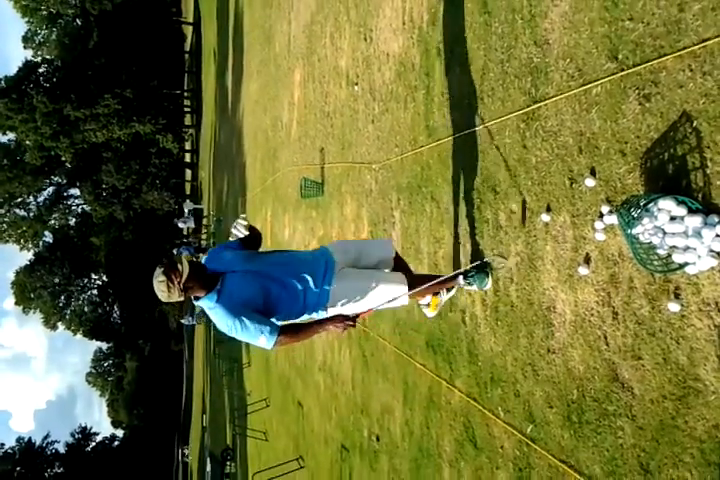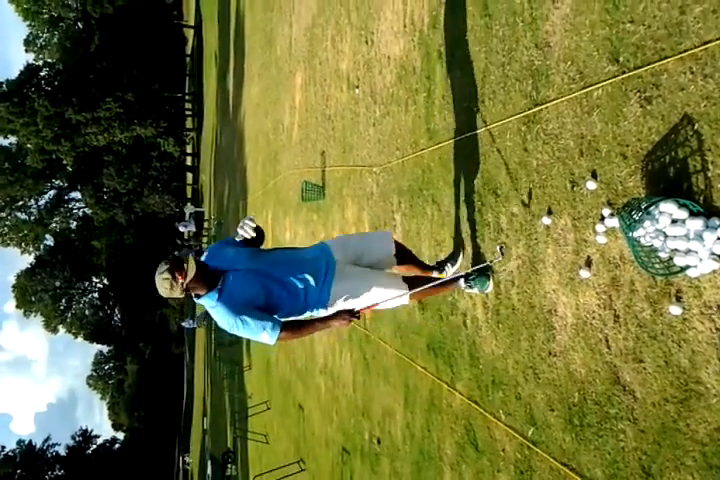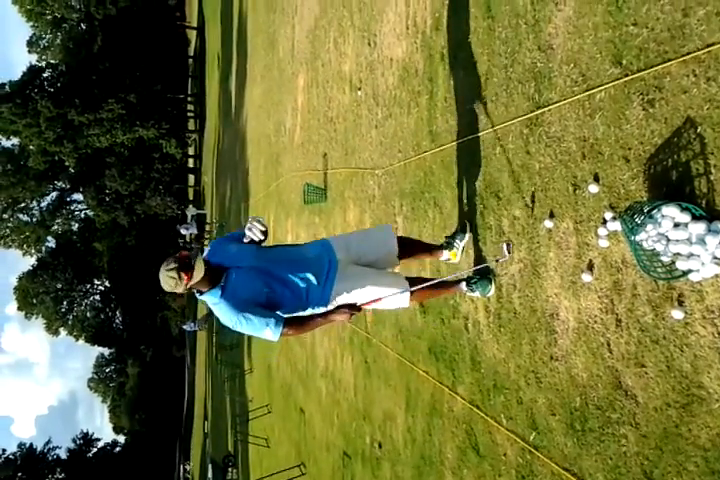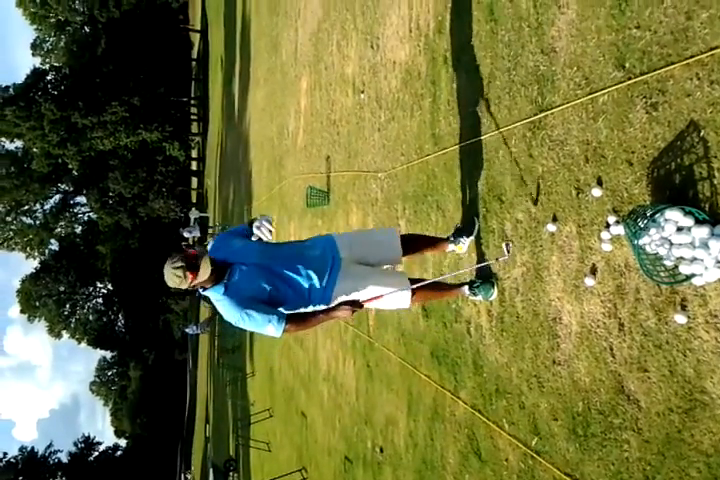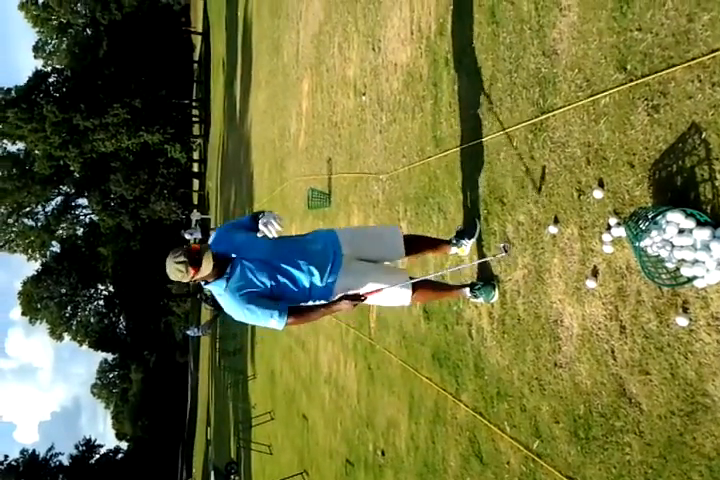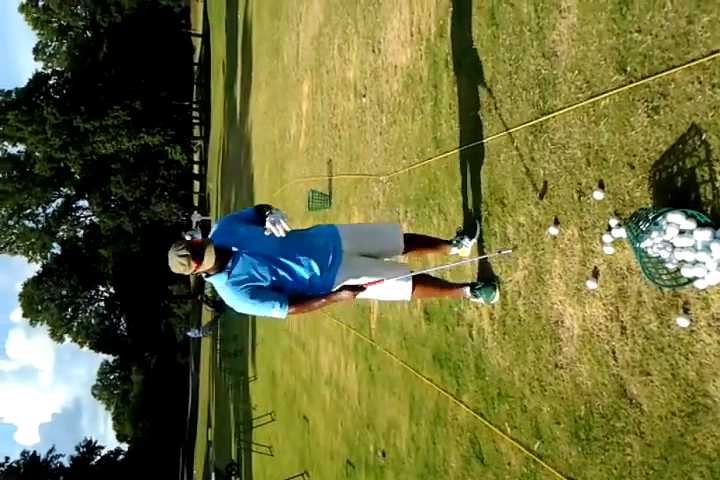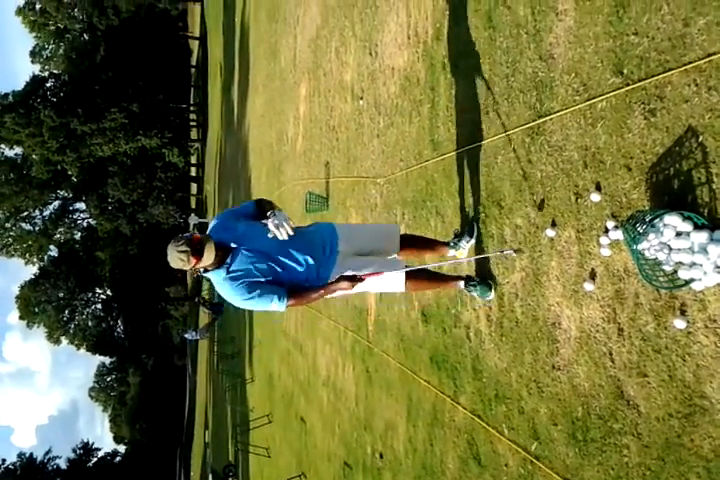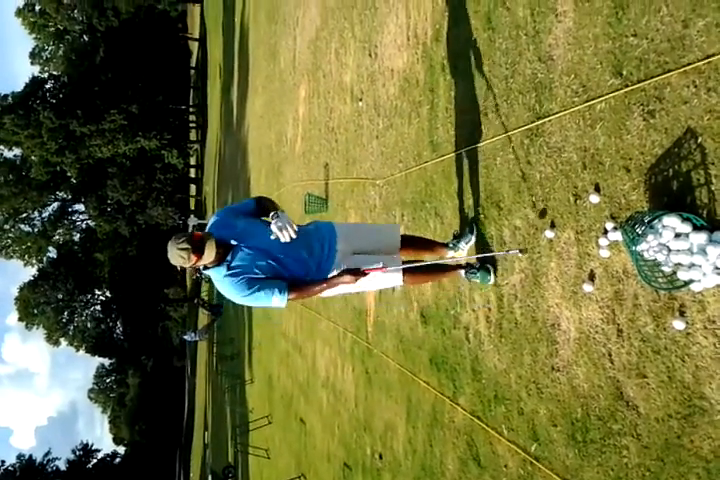
dt=0.1s
person 1, frame 1
left shoulder: (212, 259)
right shoulder: (226, 315)
left elbow: (251, 245)
right elbow: (277, 336)
left wrist: (241, 233)
right wrist: (325, 326)
left hip: (321, 260)
right hip: (330, 294)
left knee: (387, 253)
right knee: (404, 288)
left ankle: (431, 295)
right ankle: (460, 280)
person 1, frame 2
left shoulder: (213, 256)
right shoulder: (227, 312)
left elbow: (255, 241)
right elbow: (280, 332)
left wrist: (246, 231)
right wrist: (329, 322)
left hip: (324, 256)
right hip: (331, 294)
left knee: (387, 243)
right knee: (407, 289)
left ankle: (436, 271)
right ankle: (462, 282)
person 1, frame 3
left shoulder: (215, 250)
right shoulder: (229, 310)
left elbow: (249, 239)
right elbow: (282, 328)
left wrist: (251, 229)
right wrist: (330, 317)
left hip: (324, 252)
right hip: (331, 290)
left knee: (395, 242)
right knee: (408, 289)
left ankle: (445, 251)
right ankle: (464, 285)
person 1, frame 4
left shoulder: (219, 246)
right shoulder: (232, 305)
left elbow: (250, 233)
right elbow: (284, 324)
left wrist: (258, 226)
right wrist: (332, 313)
left hip: (328, 249)
right hip: (334, 288)
left knee: (400, 241)
right knee: (410, 289)
left ankle: (451, 243)
right ankle: (466, 289)
person 1, frame 5
left shoulder: (220, 237)
right shoulder: (234, 300)
left elbow: (254, 218)
right elbow: (286, 317)
left wrist: (265, 220)
right wrist: (335, 307)
left hip: (329, 245)
right hip: (334, 284)
left knee: (404, 241)
right knee: (410, 289)
left ankle: (454, 244)
right ankle: (465, 292)
person 1, frame 6
left shoulder: (222, 230)
right shoulder: (235, 292)
left elbow: (258, 210)
right elbow: (287, 307)
left wrist: (270, 215)
right wrist: (335, 297)
left hip: (330, 240)
right hip: (335, 278)
left knee: (404, 241)
right knee: (411, 283)
left ankle: (454, 245)
right ankle: (466, 290)
person 1, frame 7
left shoulder: (220, 225)
right shoulder: (234, 288)
left elbow: (258, 204)
right elbow: (288, 299)
left wrist: (273, 214)
right wrist: (335, 288)
left hip: (327, 237)
right hip: (330, 274)
left knee: (400, 241)
right knee: (404, 277)
left ankle: (452, 248)
right ankle: (462, 283)
person 1, frame 8
left shoulder: (220, 222)
right shoulder: (234, 284)
left elbow: (259, 202)
right elbow: (289, 293)
left wrist: (275, 214)
right wrist: (336, 282)
left hip: (326, 236)
right hip: (329, 272)
left knee: (399, 242)
right knee: (403, 273)
left ankle: (450, 249)
right ankle: (463, 271)
